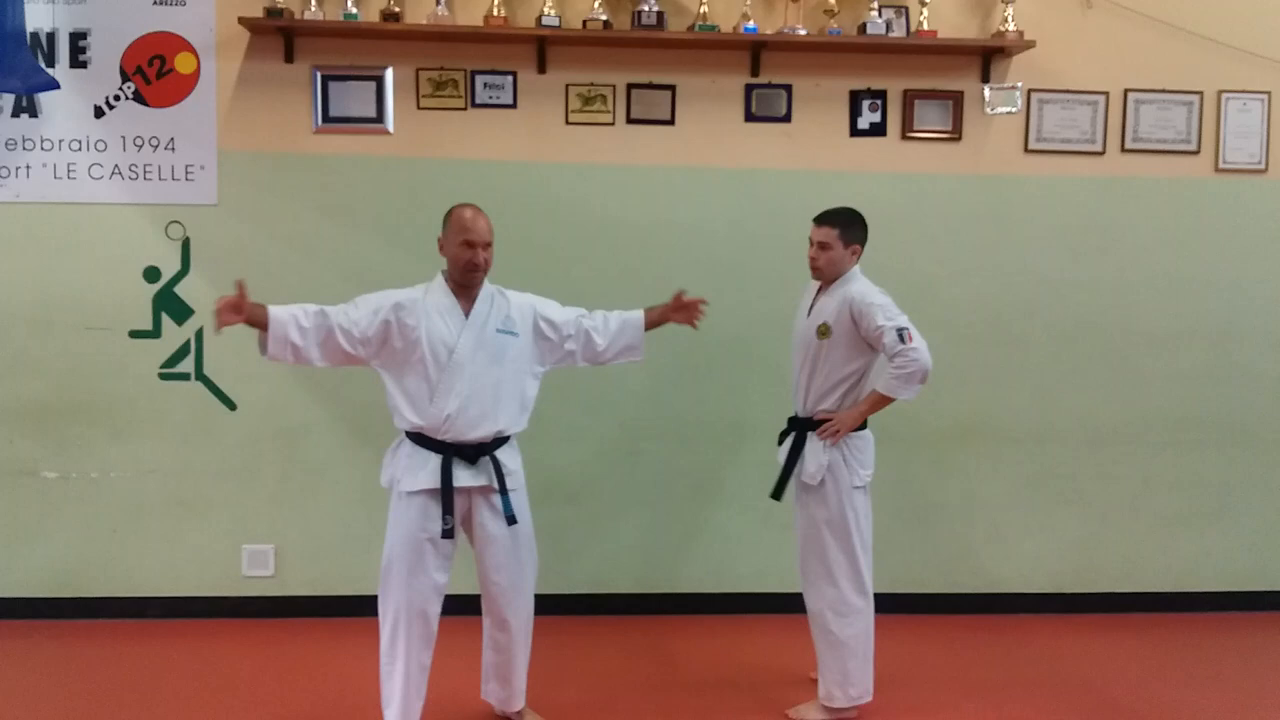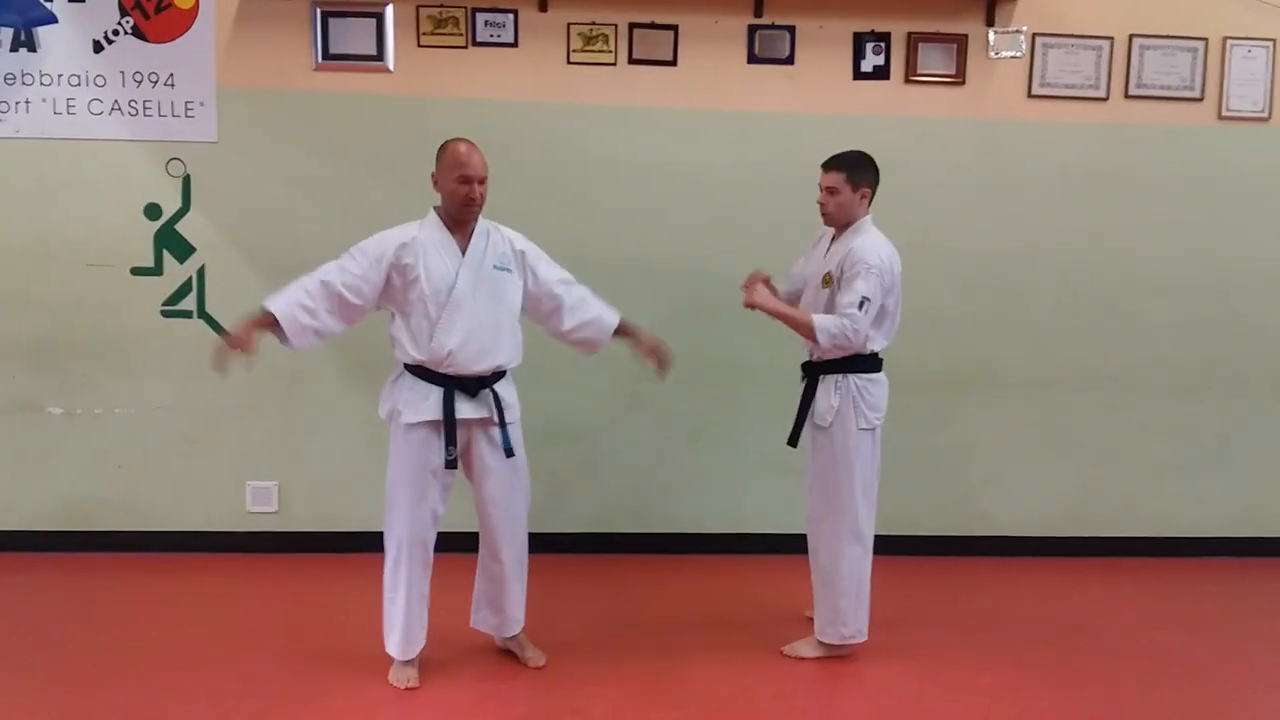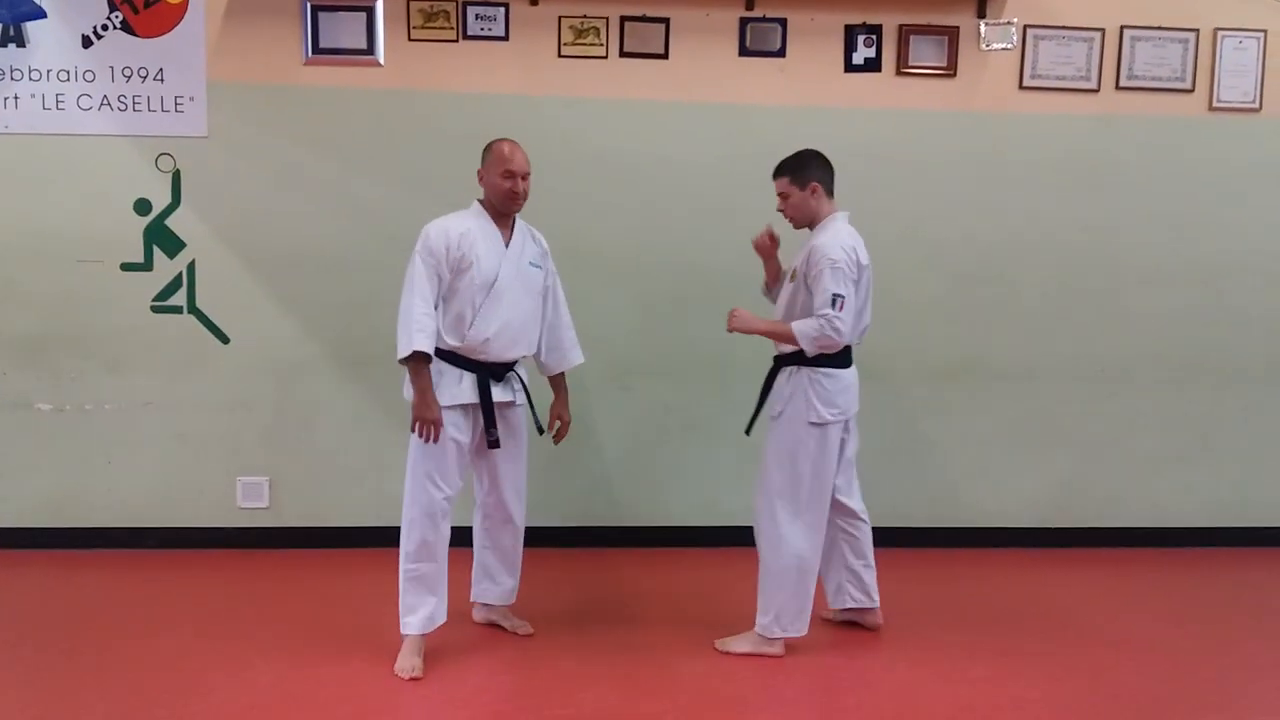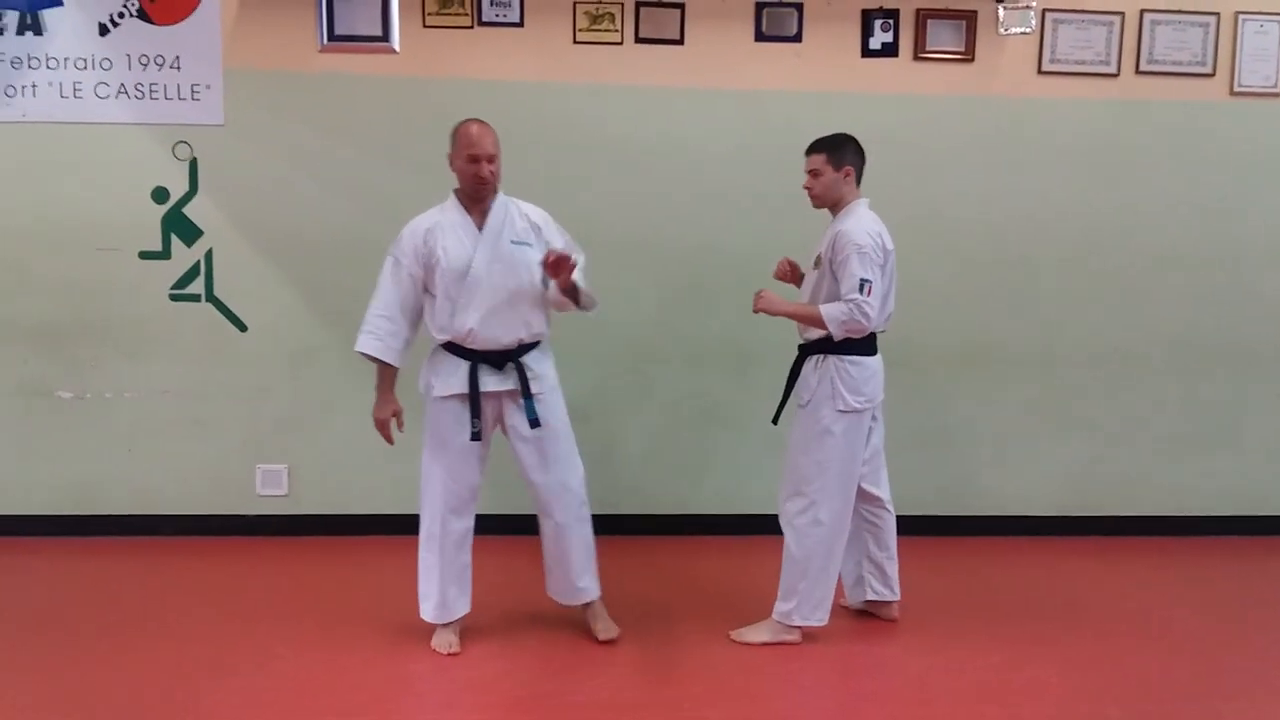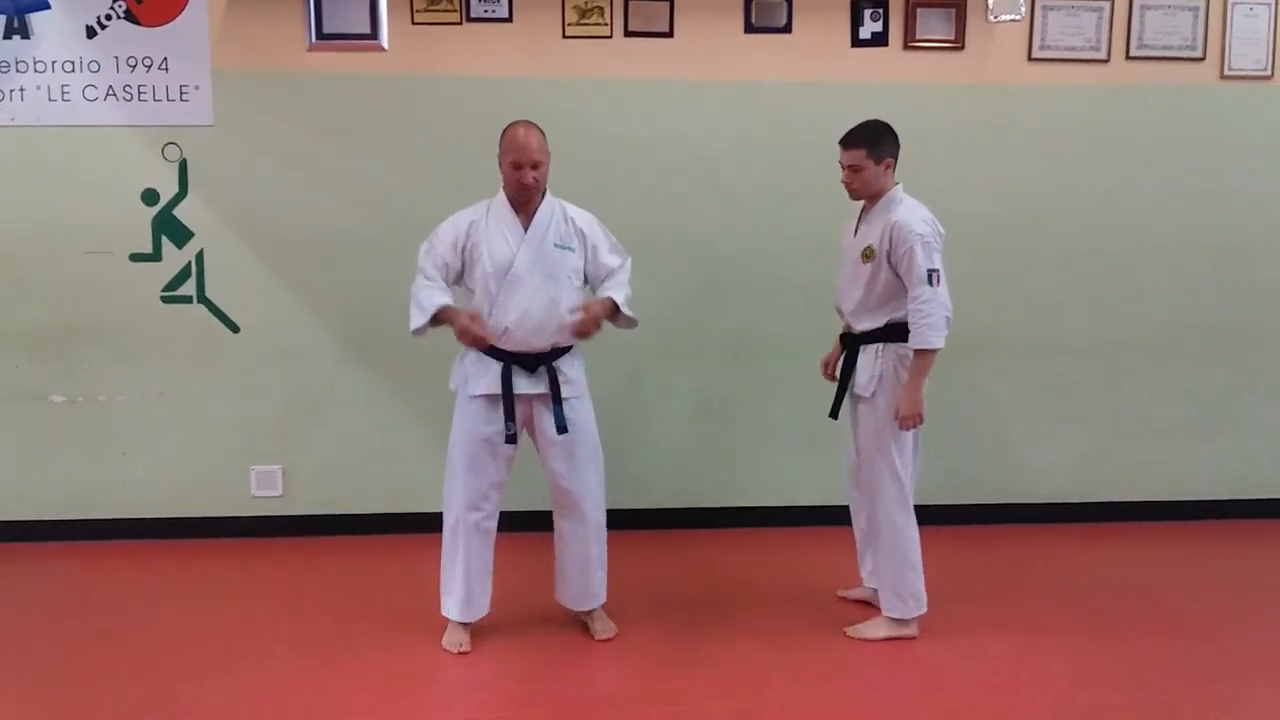
dt=1s
person 1, frame 1
left shoulder: (524, 312)
right shoulder: (398, 311)
left elbow: (594, 331)
right elbow: (323, 326)
left wrist: (663, 315)
right wrist: (249, 314)
left hip: (496, 471)
right hip: (425, 472)
left knee: (511, 593)
right knee: (409, 596)
person 1, frame 2
left shoulder: (512, 246)
right shoulder: (399, 246)
left elbow: (566, 299)
right elbow: (330, 290)
left wrist: (634, 336)
right wrist: (254, 325)
left hip: (492, 402)
right hip: (423, 403)
left knee: (506, 524)
right knee: (411, 528)
left ankle: (508, 629)
right ankle: (405, 650)
person 1, frame 3
left shoulder: (535, 246)
right shoulder: (445, 234)
left elbow: (551, 323)
right elbow: (417, 314)
left wrist: (560, 394)
right wrist: (423, 391)
left hip: (507, 388)
right hip: (450, 386)
left knee: (506, 503)
right knee: (429, 505)
left ankle: (491, 601)
right ankle: (416, 630)
person 1, frame 4
left shoulder: (533, 221)
right shoulder: (423, 232)
left elbow: (570, 288)
right elbow: (393, 313)
left wrist: (565, 280)
right wrist: (384, 392)
left hip: (529, 373)
right hip: (458, 378)
left knee: (561, 487)
right knee: (448, 497)
left ankle: (587, 599)
right ankle: (446, 614)
person 1, frame 5
left shoulder: (579, 224)
right shoulder: (468, 225)
left elbow: (619, 273)
right elbow: (426, 276)
left wrist: (604, 305)
right wrist: (452, 314)
left hip: (558, 376)
right hip: (489, 376)
left knee: (581, 492)
right knee: (471, 494)
left ankle: (589, 602)
right ankle: (461, 613)
person 2, frame 1
left shoulder: (862, 299)
right shoulder: (816, 292)
left elbow: (915, 360)
left wrist: (858, 412)
right wrist: (806, 429)
left hip: (838, 449)
right hip: (811, 444)
left knee: (839, 571)
right knee: (823, 565)
right ankle: (843, 668)
person 2, frame 2
left shoulder: (869, 253)
right shoulder: (827, 242)
left elbow: (844, 332)
right elbow: (799, 298)
left wrist: (770, 306)
right wrist: (768, 291)
left hip: (850, 390)
right hip: (829, 386)
left knee: (839, 512)
right knee: (835, 507)
left ankle: (838, 631)
right ankle: (842, 606)
person 2, frame 3
left shoulder: (830, 248)
right shoulder: (831, 239)
left elbow: (829, 330)
right elbow: (796, 301)
left wrist: (757, 326)
right wrist: (770, 262)
left hip: (812, 386)
right hip: (827, 382)
left knee: (787, 509)
right knee: (838, 498)
left ankle: (772, 631)
right ankle: (861, 603)
person 2, frame 4
left shoulder: (855, 233)
right shoulder: (855, 227)
left elbow: (857, 315)
left wrist: (784, 307)
right wrist: (802, 280)
left hip: (838, 375)
right hip: (851, 370)
left knee: (812, 497)
right knee: (865, 488)
left ankle: (791, 619)
right ankle: (880, 594)
person 2, frame 5
left shoulder: (908, 223)
right shoulder: (867, 217)
left elbow: (931, 310)
left wrist: (913, 389)
right wrist: (840, 347)
left hip: (891, 363)
right hip: (866, 361)
left knee: (889, 487)
right knee: (867, 480)
left ankle: (902, 611)
right ankle: (882, 581)
